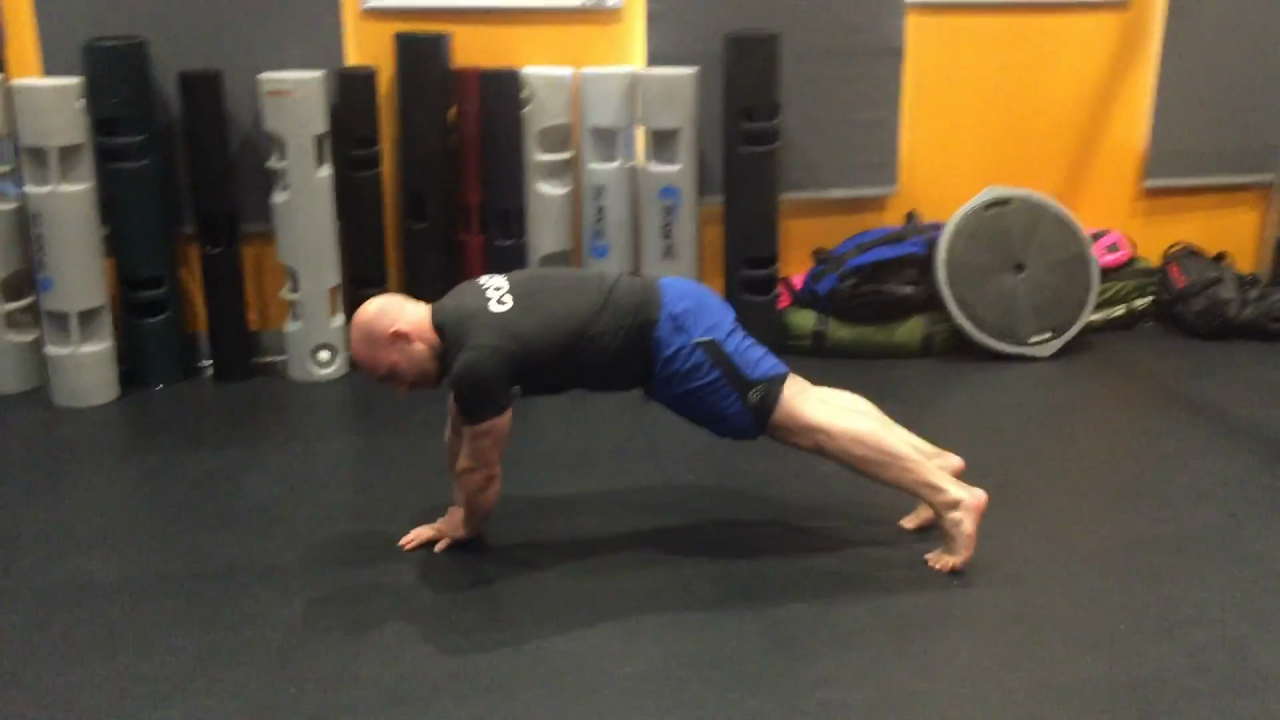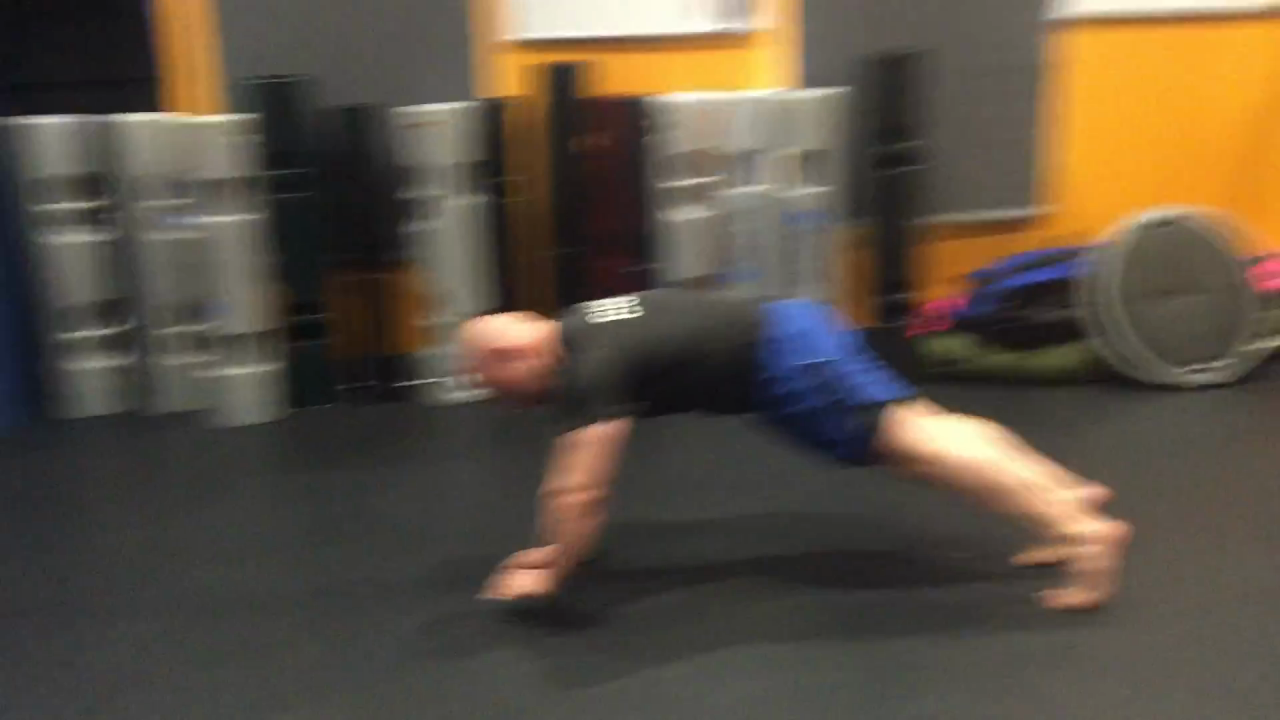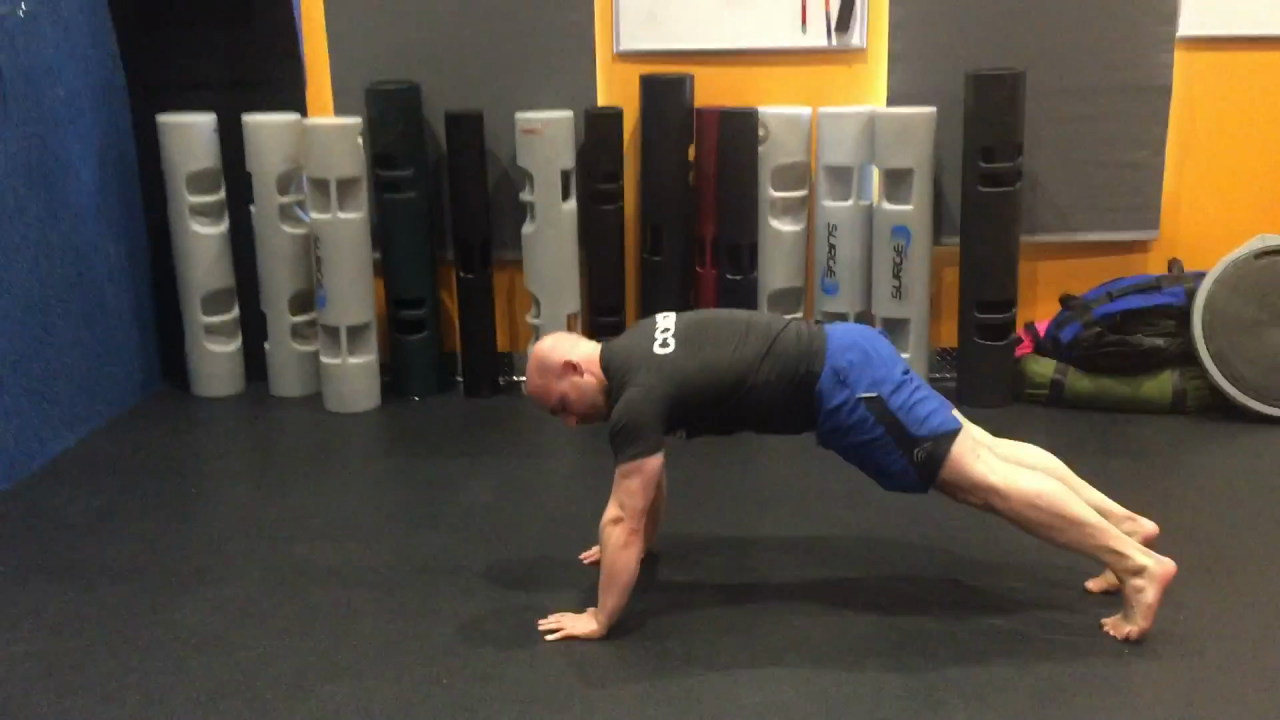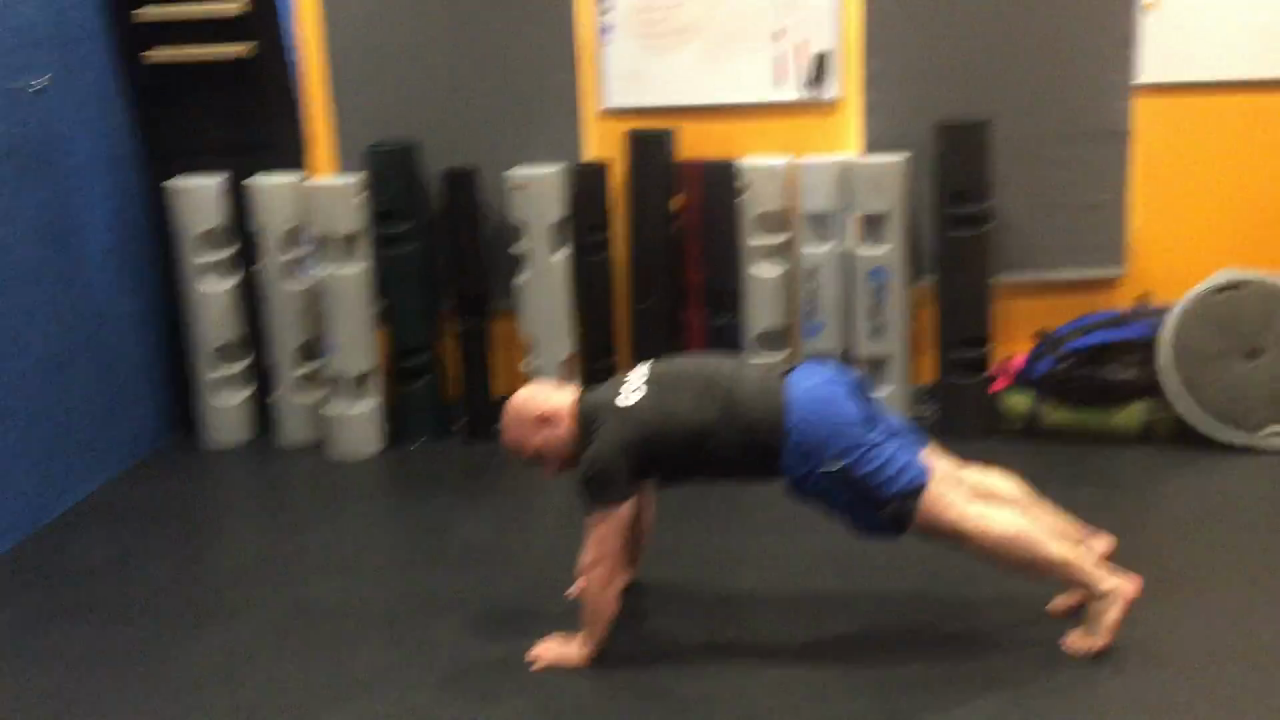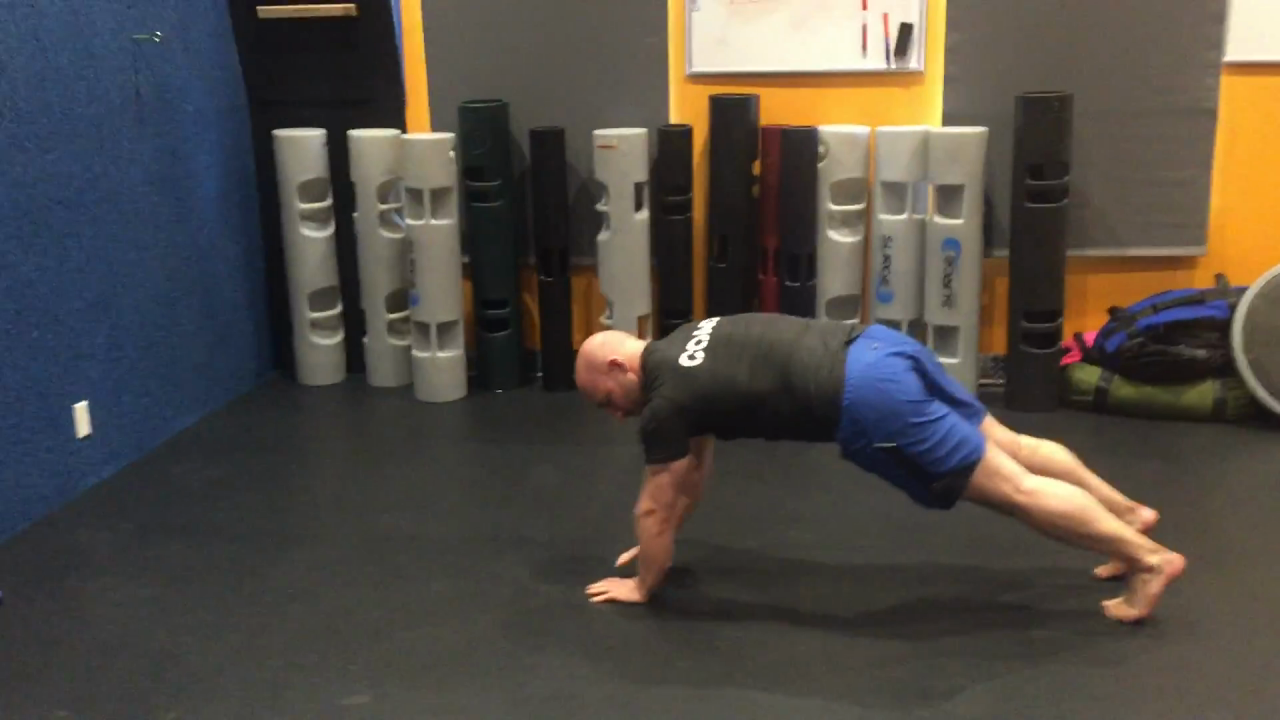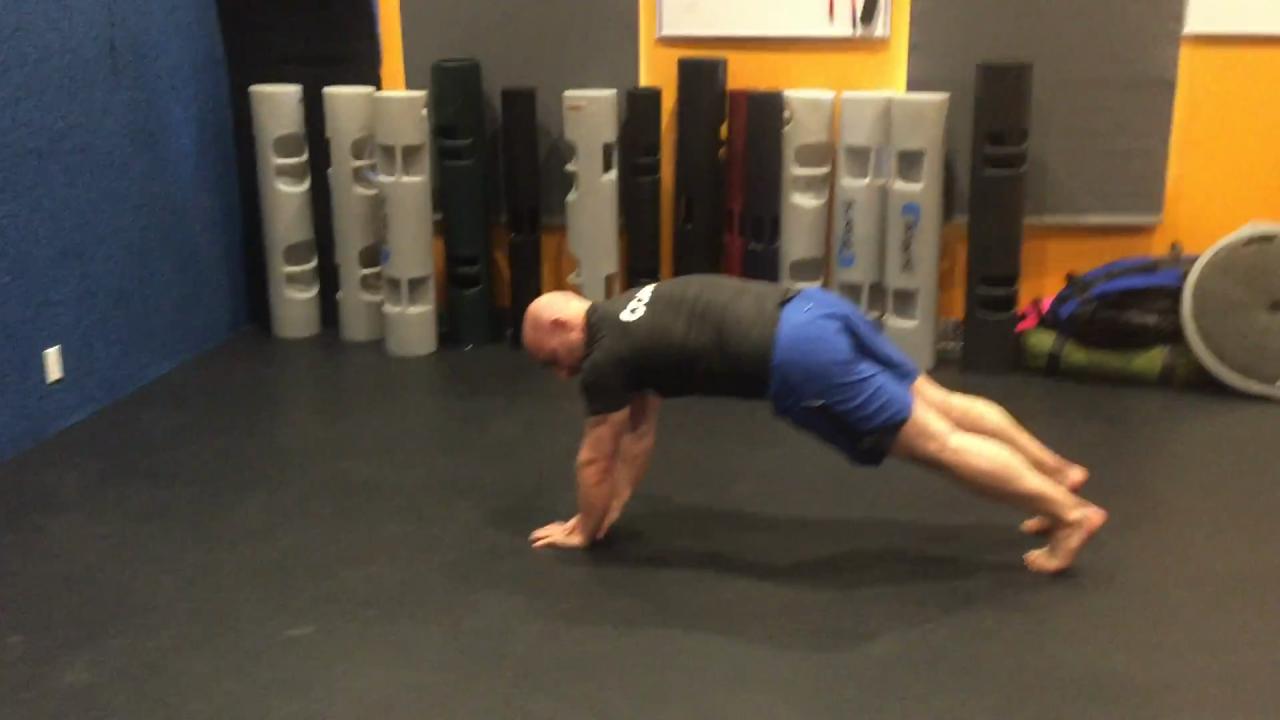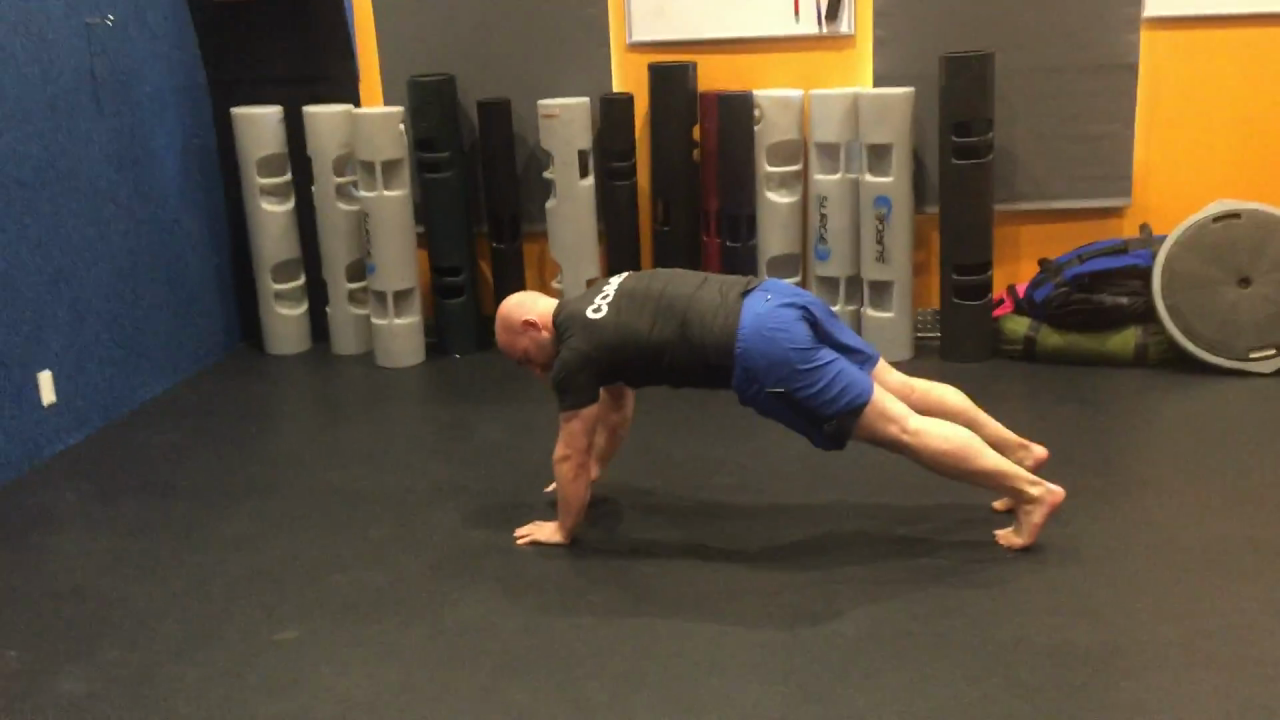
dt=0.4s
person 1, frame 1
left shoulder: (477, 355)
right shoulder: (453, 315)
left elbow: (482, 471)
right elbow: (460, 429)
left wrist: (465, 524)
right wrist: (460, 509)
left hip: (672, 339)
right hip: (667, 312)
left knee: (801, 418)
right knee: (801, 400)
left ankle: (951, 497)
right ankle: (937, 462)
person 1, frame 2
left shoulder: (588, 364)
right shoulder: (575, 337)
left elbow: (579, 488)
right elbow: (577, 474)
left wrist: (549, 572)
right wrist: (560, 542)
left hip: (783, 360)
right hip: (784, 342)
left knee: (914, 444)
right knee: (923, 425)
left ankle: (1079, 532)
right ankle: (1067, 495)
person 1, frame 3
left shoulder: (636, 393)
right shoulder: (631, 352)
left elbow: (623, 514)
right elbow: (649, 476)
left wrist: (599, 619)
right wrist: (636, 543)
left hip: (841, 385)
right hip: (843, 354)
left knee: (977, 474)
right knee: (981, 448)
left ankle: (1136, 566)
right ankle: (1128, 525)
person 1, frame 4
left shoulder: (605, 444)
right shoulder: (615, 404)
left elbow: (599, 558)
right elbow: (639, 498)
left wrist: (585, 644)
right wrist: (624, 570)
left hip: (809, 433)
right hip: (814, 385)
left knee: (952, 514)
right knee: (953, 476)
left ankle: (1103, 585)
right ankle: (1085, 543)
person 1, frame 5
left shoulder: (667, 399)
right shoulder: (682, 351)
left elbow: (655, 505)
right elbow: (696, 459)
left wrist: (642, 586)
right wrist: (663, 537)
left hip: (867, 400)
right hip: (878, 348)
left knee: (1010, 487)
right knee: (1007, 447)
left ankle: (1149, 560)
right ankle: (1131, 515)
person 1, frame 6
left shoulder: (606, 355)
right shoulder: (630, 321)
left elbow: (595, 457)
right elbow: (639, 428)
left wrist: (583, 531)
right wrist: (612, 508)
left hip: (798, 360)
right hip: (815, 311)
left knee: (937, 443)
right knee: (941, 406)
left ankle: (1070, 514)
right ankle: (1059, 473)
person 1, frame 7
left shoulder: (576, 352)
right shoulder: (599, 310)
left elbow: (569, 451)
right elbow: (617, 398)
left wrist: (563, 528)
right wrist: (594, 469)
left hip: (761, 349)
right hip: (773, 301)
left knee: (900, 428)
right knee: (902, 390)
left ankle: (1032, 491)
right ankle: (1021, 452)
